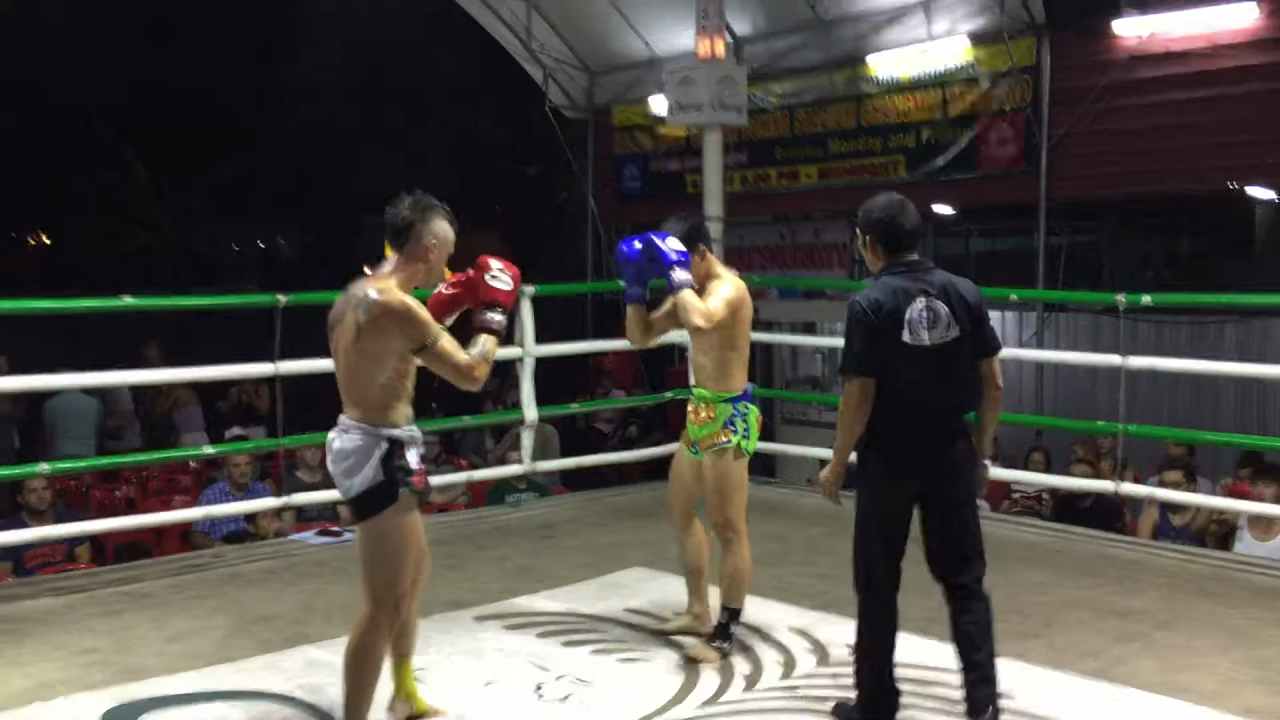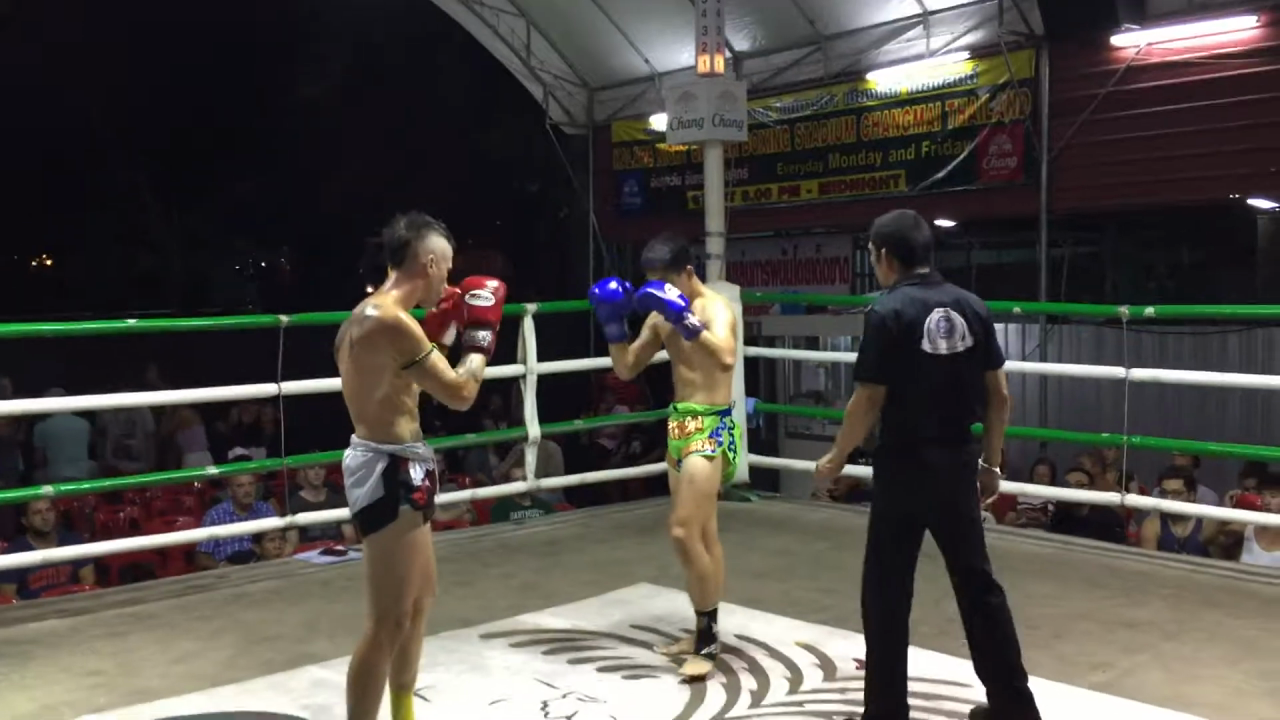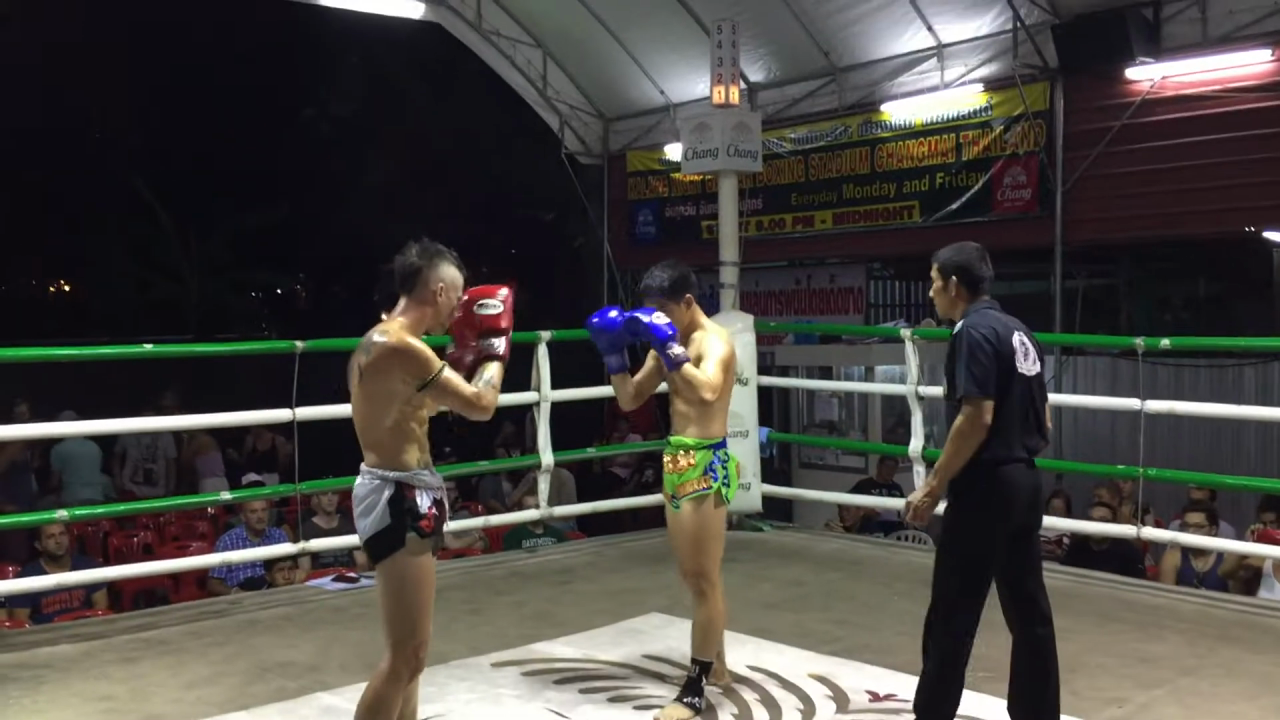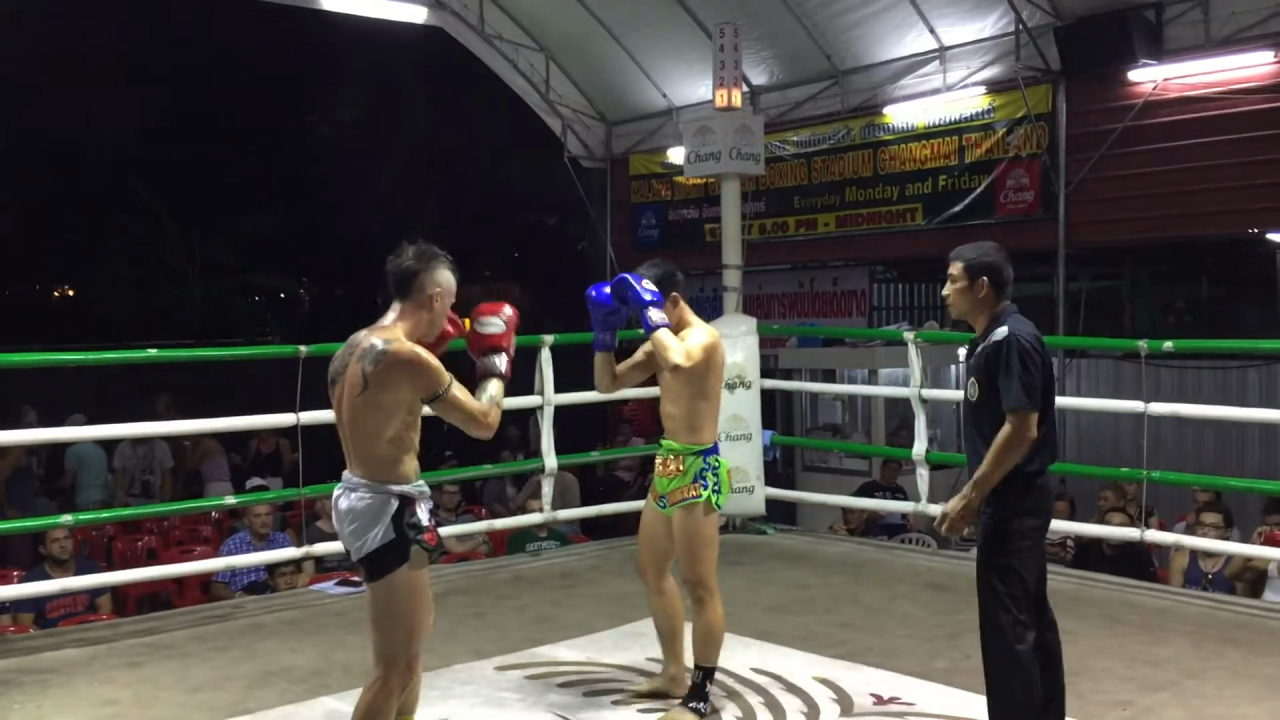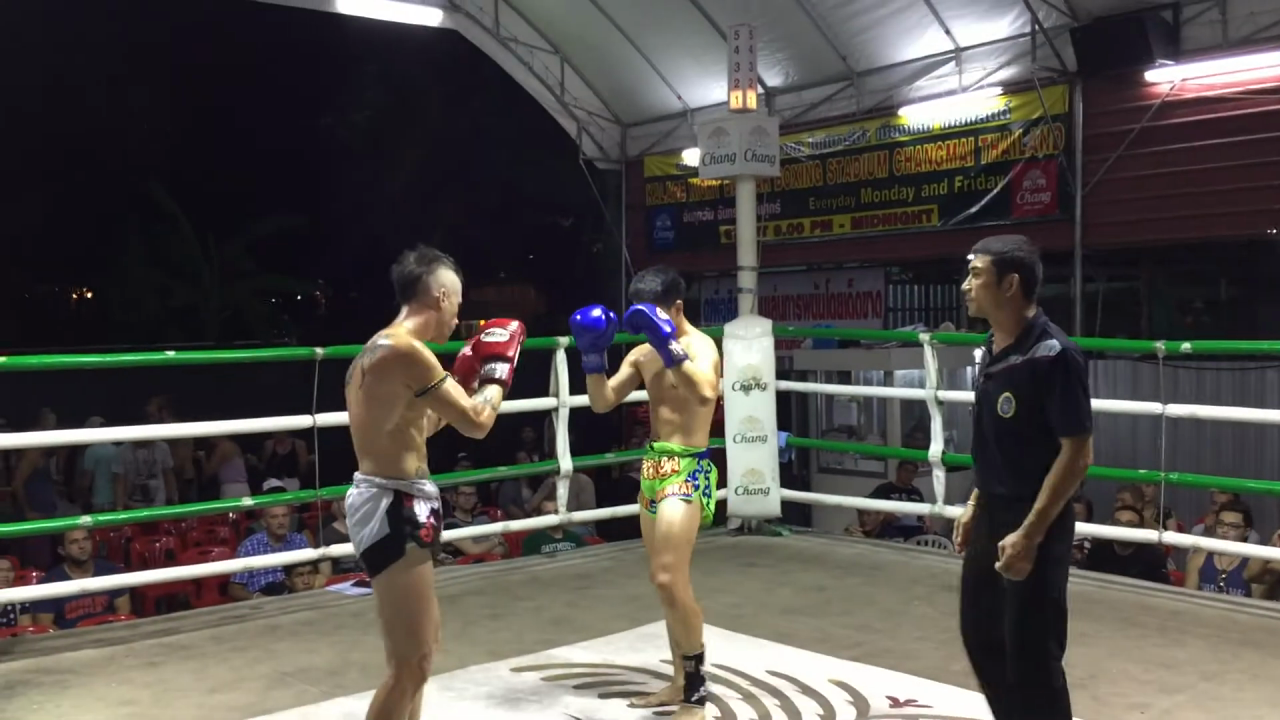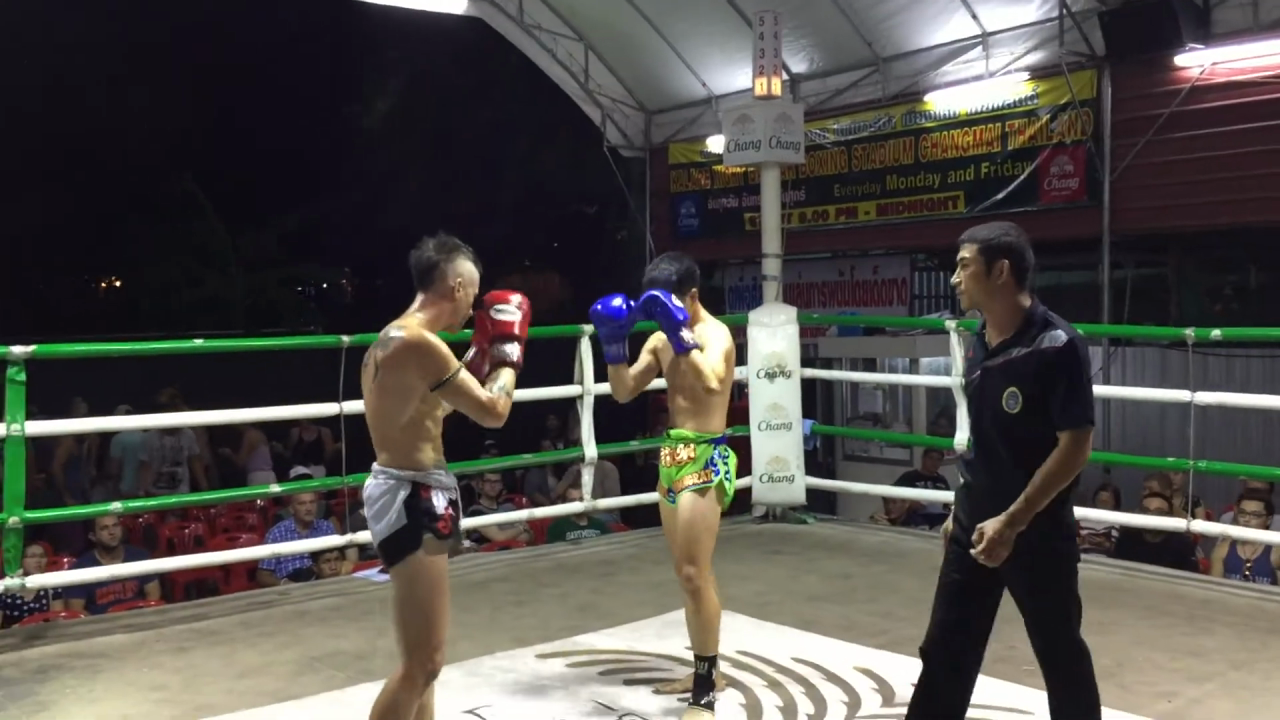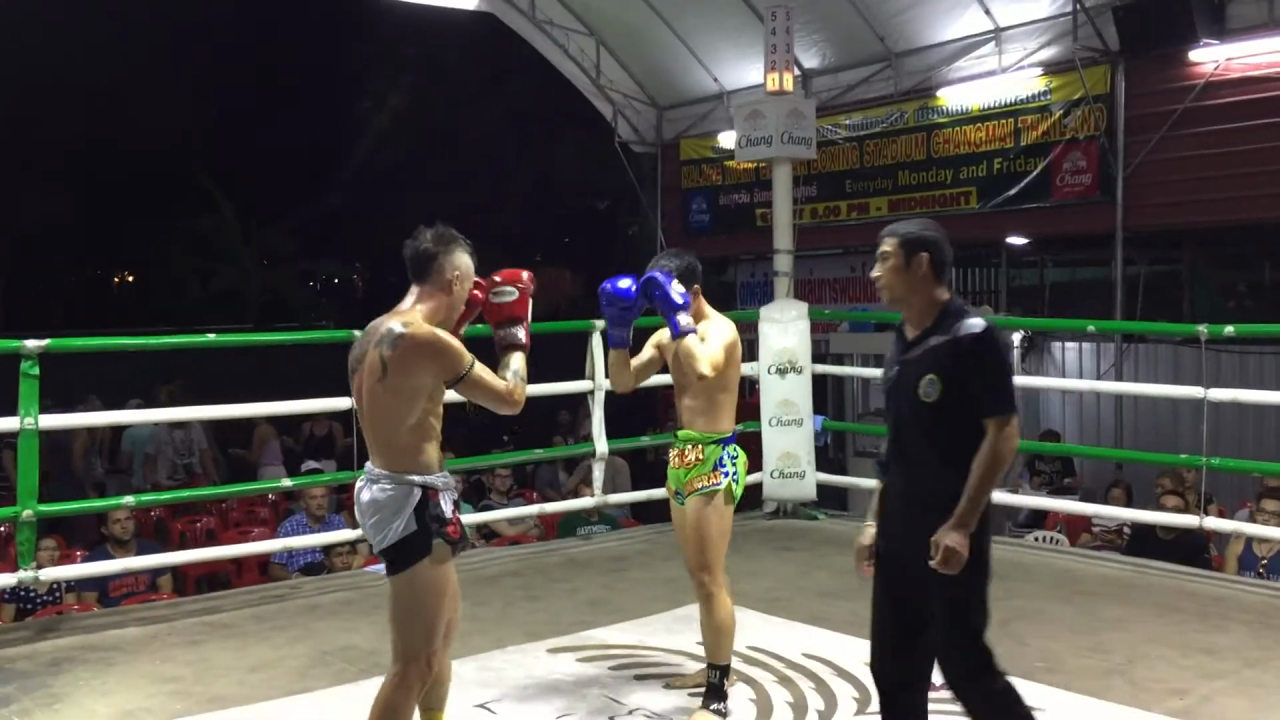
dt=0.4s
person 1, frame 1
left shoulder: (870, 303)
right shoulder: (963, 293)
left elbow: (859, 398)
right elbow: (993, 385)
left wrist: (838, 463)
right wrist: (980, 452)
left hip: (889, 459)
right hip: (950, 454)
left knee: (878, 582)
right knee: (964, 578)
person 1, frame 2
left shoulder: (887, 313)
right shoulder: (970, 306)
left elbow: (868, 402)
right elbow: (998, 394)
left wrist: (836, 457)
right wrist: (990, 460)
left hip: (906, 464)
right hip: (956, 460)
left knee: (887, 589)
right knee: (975, 578)
person 1, frame 3
left shoulder: (971, 331)
right shoulder: (1017, 331)
left elbow: (977, 418)
right elbow: (1041, 420)
left wrist: (932, 487)
left hip: (987, 486)
right hip: (1024, 482)
left knee: (951, 614)
right knee: (1029, 611)
person 1, frame 4
left shoulder: (1011, 340)
right shoulder: (995, 339)
left elbow: (1022, 429)
left wrist: (969, 495)
right wrist: (974, 492)
left hip: (1011, 501)
right hip: (1011, 498)
left knee: (1004, 627)
right knee: (1032, 618)
person 1, frame 5
left shoulder: (1054, 355)
right shoulder: (992, 348)
left elbow: (1076, 454)
left wrist: (1029, 534)
right wrist: (976, 506)
left hip: (1036, 529)
right hip: (991, 520)
left knee: (1032, 656)
right knee: (981, 634)
person 1, frame 6
left shoulder: (1057, 346)
right shoulder: (980, 341)
left elbow: (1074, 448)
left wrist: (1012, 522)
left hip: (1037, 527)
right hip: (975, 518)
left knee: (1060, 653)
right knee: (945, 650)
person 1, frame 7
left shoulder: (974, 337)
right shoulder: (901, 341)
left elbow: (1002, 437)
left wrist: (960, 525)
right wrist: (876, 520)
left hip: (952, 530)
right hip: (900, 525)
left knee: (965, 663)
right knee: (893, 664)
person 2, frame 1
left shoulder: (356, 294)
right shoulder: (397, 307)
right elbow: (472, 375)
left wrist: (447, 309)
right wrist: (494, 314)
left hip: (361, 441)
right hip: (381, 453)
left knee: (414, 571)
right knee: (386, 602)
person 2, frame 2
left shoulder: (367, 315)
right shoulder: (392, 322)
right elbow: (460, 394)
left wrist: (441, 329)
right wrist: (482, 331)
left hip: (394, 468)
right hip: (390, 472)
left knee: (420, 597)
right knee: (390, 622)
person 2, frame 3
left shoulder: (378, 341)
right shoulder: (402, 348)
left elbow: (420, 399)
right elbow: (480, 405)
left wrist: (466, 339)
right wrist: (496, 337)
left hip: (397, 494)
right hip: (399, 500)
left knee: (411, 646)
right knee: (406, 654)
person 2, frame 4
left shoulder: (355, 346)
right shoulder: (408, 358)
right elbow: (484, 423)
right wrist: (496, 359)
left hip: (360, 497)
right hip: (389, 510)
left knee: (417, 626)
right knee: (397, 664)
person 2, frame 5
left shoulder: (384, 349)
right shoulder: (404, 351)
right elbow: (476, 421)
left wrist: (468, 369)
right wrist: (499, 367)
left hip: (394, 505)
right hip: (395, 510)
left knee: (423, 640)
right knee: (411, 664)
person 2, frame 6
left shoulder: (393, 338)
right shoulder: (419, 343)
right elbow: (493, 412)
left wrist: (487, 344)
right wrist: (508, 343)
left hip: (404, 492)
right hip: (412, 499)
left knee: (427, 645)
right knee: (421, 659)
person 2, frame 7
left shoulder: (375, 333)
right shoulder: (425, 339)
right elbow: (510, 399)
left wrist: (458, 323)
right wrist: (513, 327)
left hip: (387, 488)
right hip: (413, 500)
left knee: (443, 619)
right knee: (416, 661)
person 3, frame 1
left shoulder: (729, 289)
right shoulder: (689, 291)
left elbow: (700, 322)
right elbow: (639, 336)
left wrist: (676, 273)
right wrist: (634, 285)
left hip: (727, 416)
right hip: (699, 413)
left knee: (728, 529)
right knee: (679, 511)
left ankle: (724, 633)
right ankle: (698, 610)
person 3, frame 2
left shoulder: (716, 308)
right shoulder: (661, 317)
left elbow: (726, 359)
right elbow: (624, 369)
left wrist: (684, 316)
right wrist: (614, 322)
left hip: (711, 430)
right hip: (679, 427)
left knee: (683, 532)
right knee: (702, 535)
left ankle: (706, 641)
right ankle: (704, 632)
person 3, frame 3
left shoulder: (715, 341)
right shoulder: (666, 343)
left elbow: (708, 395)
right elbow: (629, 400)
left wrist: (670, 348)
right wrist: (614, 352)
left hip: (706, 465)
right hip: (677, 461)
left knee: (702, 579)
right knee: (694, 573)
right ankle: (714, 664)
person 3, frame 4
left shoulder: (702, 337)
right shoulder: (658, 344)
left elbow: (678, 363)
right elbow: (607, 384)
left wrist: (652, 314)
right wrist: (604, 333)
left hip: (696, 470)
right hip: (667, 466)
left knee: (698, 586)
right knee: (651, 571)
right ankle: (673, 672)
person 3, frame 5
left shoulder: (700, 346)
right shoulder: (643, 354)
left elbow: (706, 394)
right elbow: (600, 402)
left wrist: (668, 343)
right wrist: (593, 354)
left hip: (687, 470)
right hip: (653, 469)
left knee: (669, 579)
right knee: (665, 581)
right ankle: (681, 680)
person 3, frame 6
left shoulder: (714, 334)
right shoulder: (659, 340)
left elbow: (712, 384)
right elbow: (623, 391)
left wrist: (680, 331)
right wrist: (613, 343)
left hip: (706, 460)
right hip: (672, 457)
left knee: (693, 574)
right knee: (692, 573)
right ankle: (706, 671)
person 3, frame 7
left shoulder: (718, 329)
right shoulder: (667, 336)
left elbow: (704, 370)
right elbow: (622, 382)
left wrist: (677, 315)
right wrist: (618, 328)
left hip: (715, 460)
right hip: (682, 457)
left knee: (707, 578)
right knee: (702, 573)
right ankle: (717, 665)
